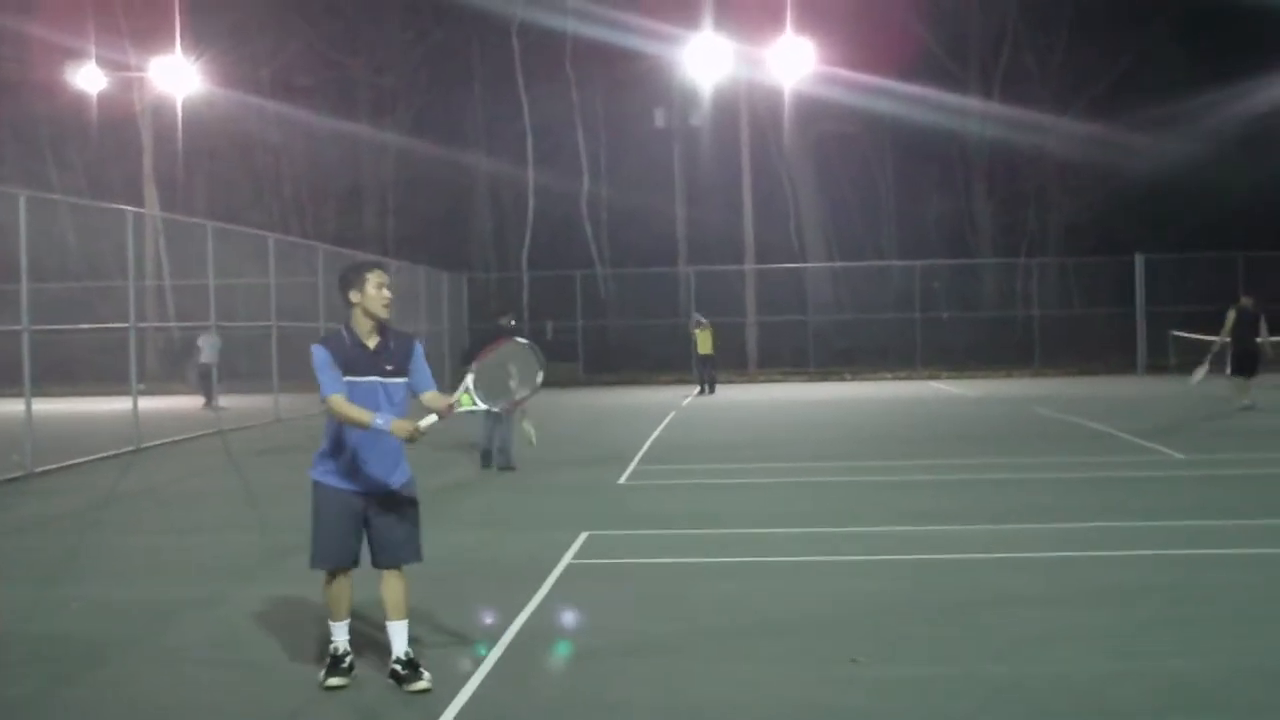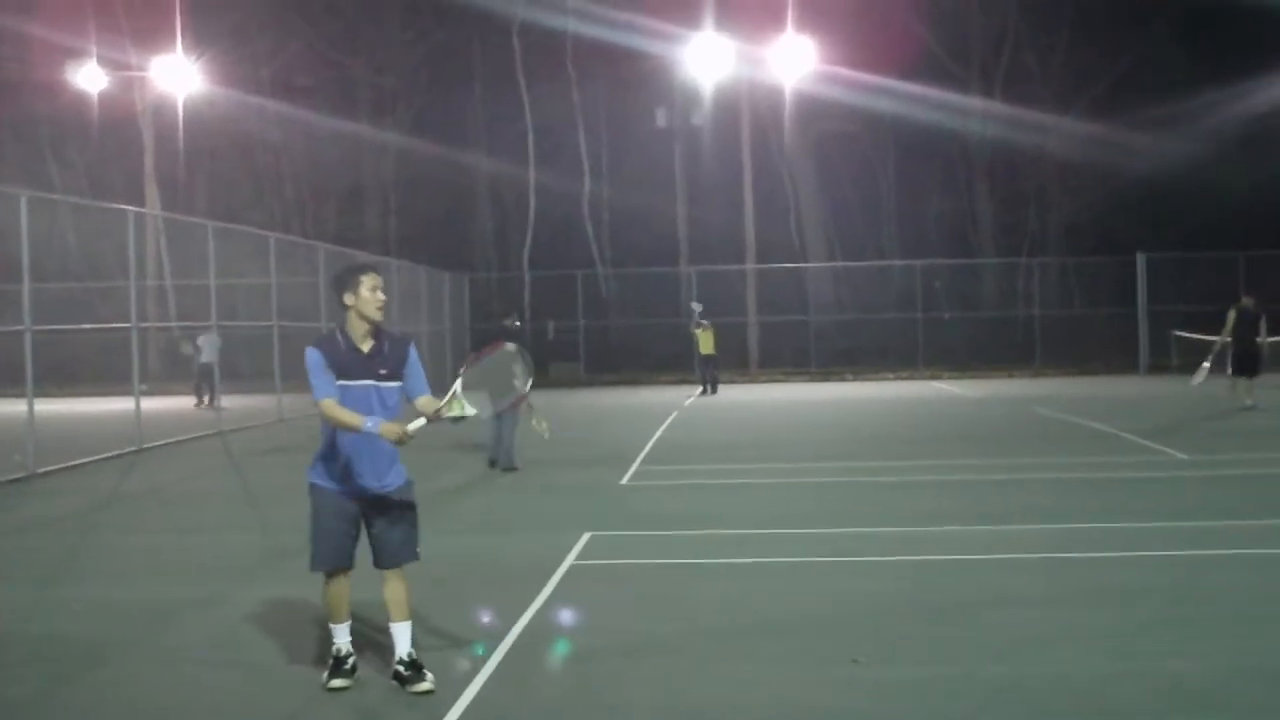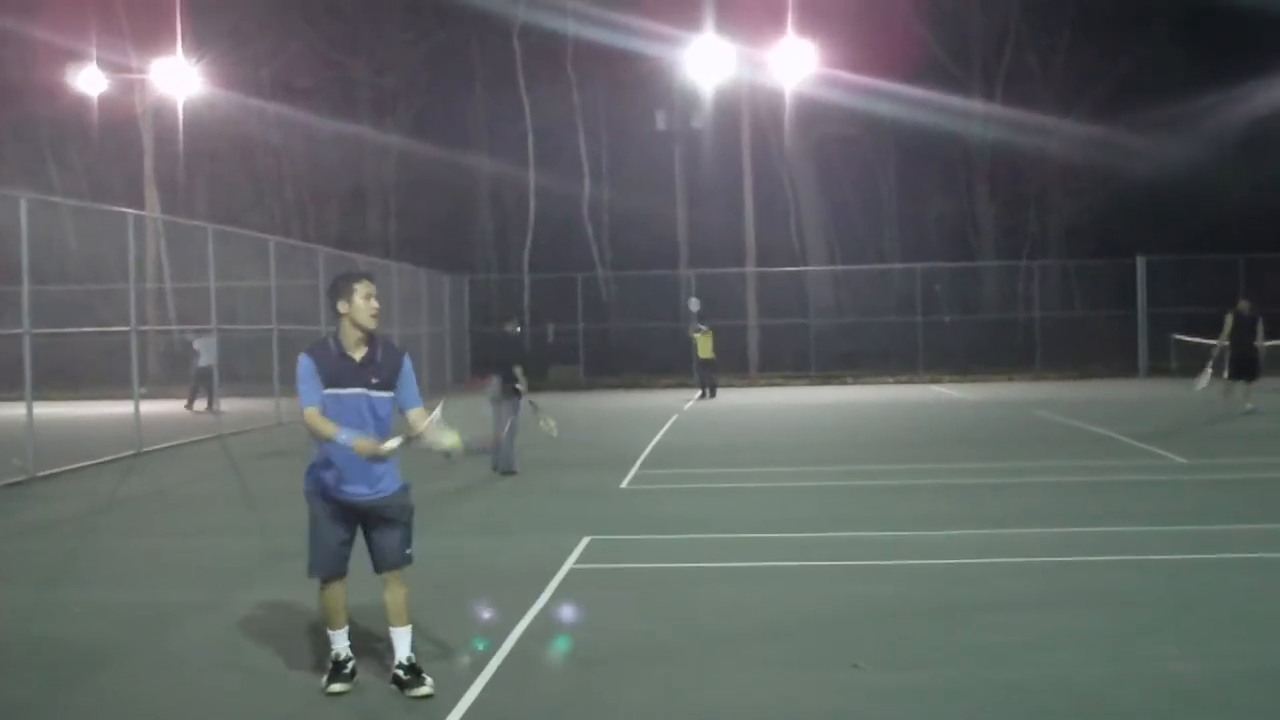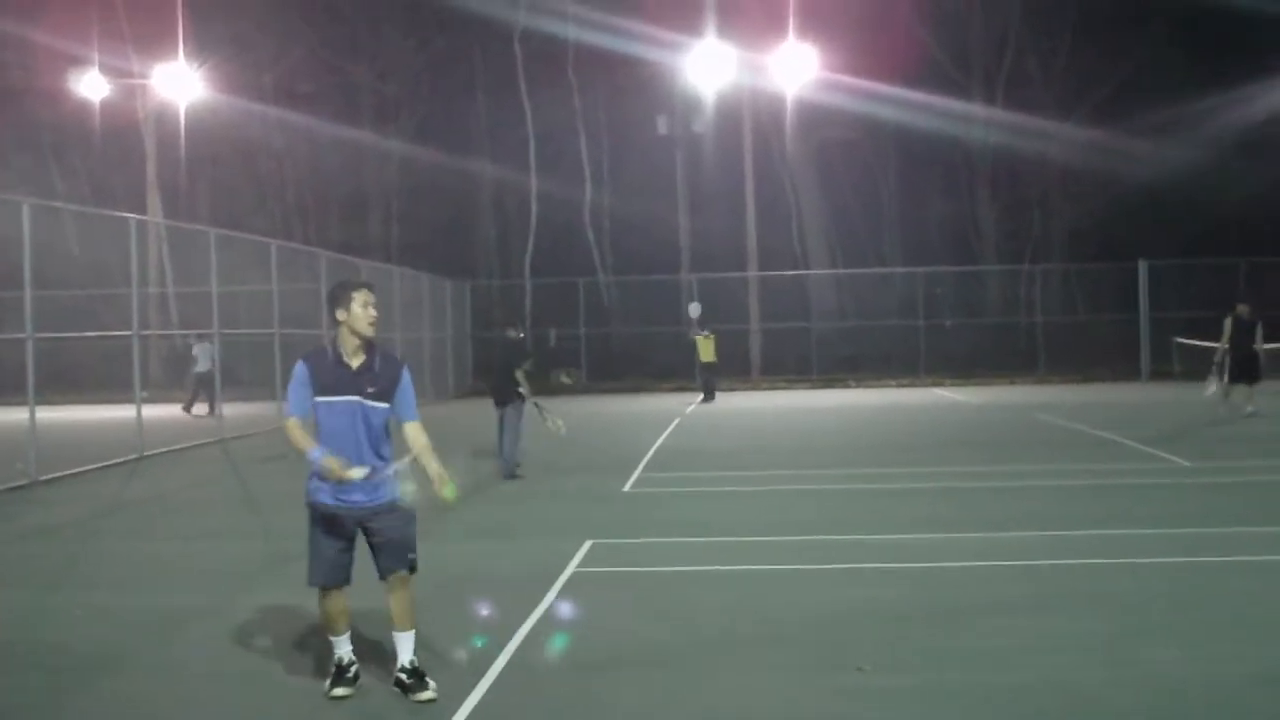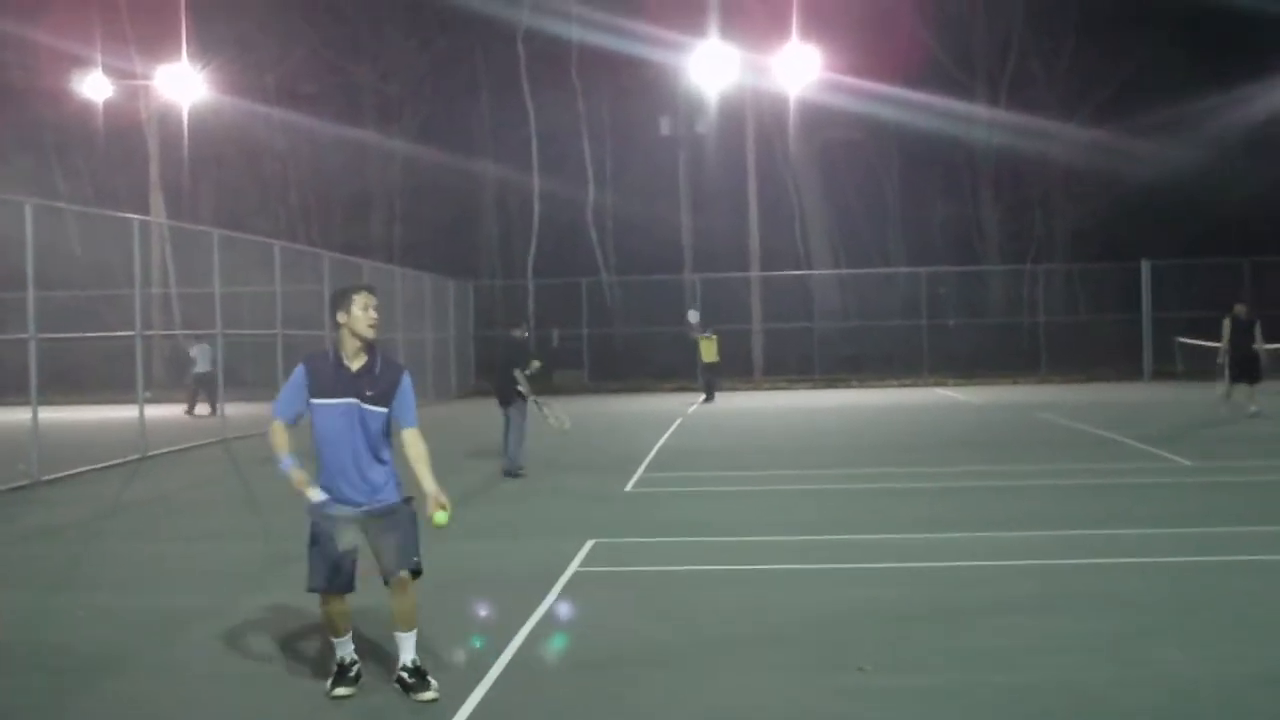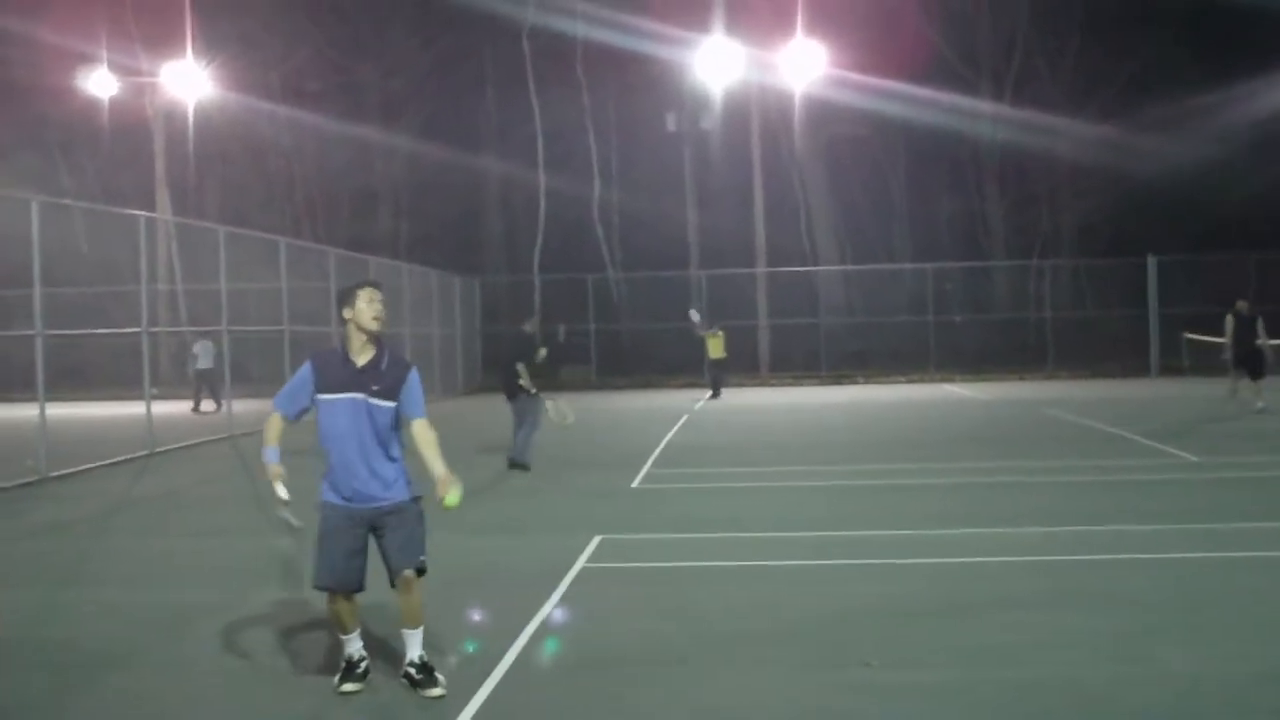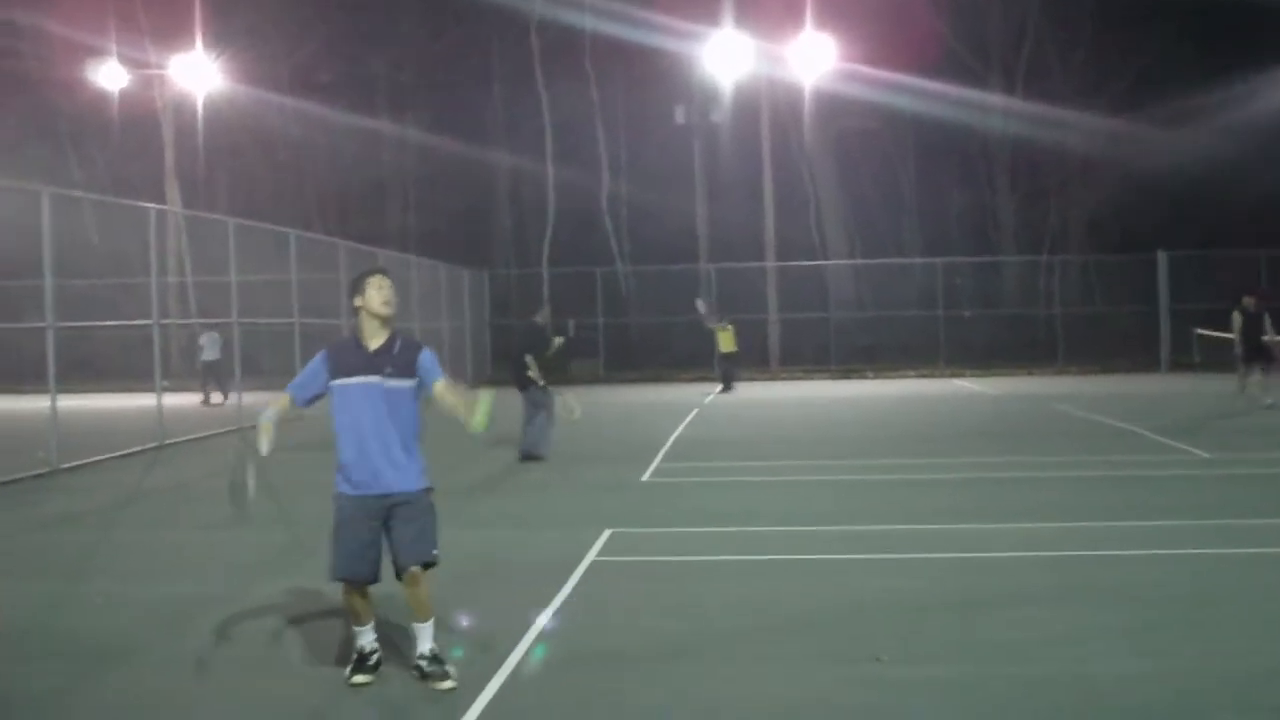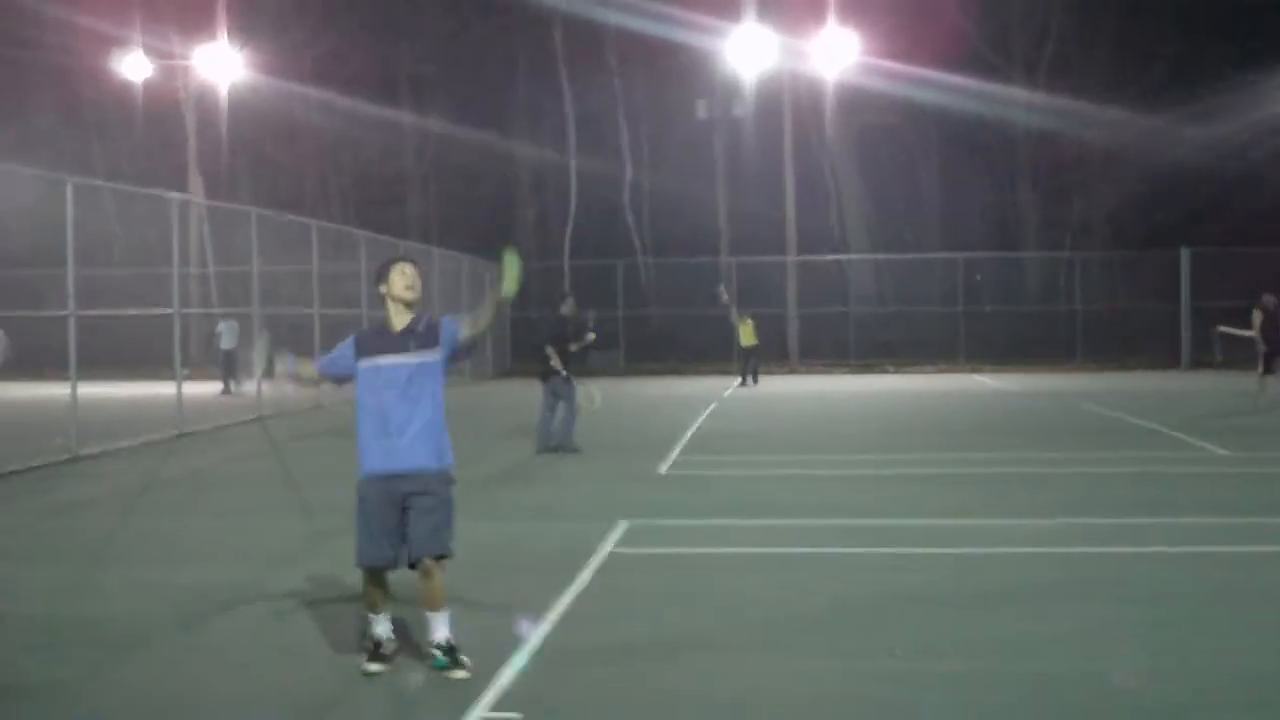
dt=0.1s
person 1, frame 1
left shoulder: (407, 346)
right shoulder: (327, 349)
left elbow: (428, 396)
right elbow: (337, 406)
left wrist: (453, 404)
right wrist: (386, 422)
left hip: (392, 479)
right hip: (338, 480)
left knee: (393, 565)
right knee: (337, 567)
left ankle: (400, 656)
right ankle: (340, 650)
person 1, frame 2
left shoulder: (401, 350)
right shoulder: (321, 352)
left elbow: (423, 400)
right elbow: (330, 409)
right wrist: (376, 427)
left hip: (389, 482)
right hip: (335, 482)
left knee: (395, 567)
right knee: (335, 569)
left ankle: (404, 657)
right ankle: (342, 651)
person 1, frame 3
left shoulder: (395, 359)
right shoulder: (313, 359)
left elbow: (414, 413)
right elbow: (312, 418)
right wrist: (352, 440)
left hip: (384, 488)
right hip: (330, 490)
left knee: (394, 571)
right knee: (331, 575)
left ankle: (403, 661)
right ankle: (341, 656)
person 1, frame 4
left shoulder: (394, 371)
right shoulder: (311, 368)
left elbow: (411, 427)
right elbow: (294, 425)
left wrist: (436, 470)
right wrist: (322, 459)
left hip: (383, 496)
right hip: (330, 500)
left knee: (399, 576)
right knee: (329, 586)
left ankle: (406, 666)
right ankle: (344, 661)
person 1, frame 5
left shoulder: (394, 375)
right shoulder: (310, 370)
left elbow: (409, 435)
right elbow: (278, 424)
left wrist: (430, 487)
right wrist: (289, 466)
left hip: (386, 498)
right hip: (331, 503)
left knee: (401, 577)
right knee: (331, 591)
left ankle: (408, 664)
right ankle: (346, 661)
person 1, frame 6
left shoulder: (401, 372)
right shoulder: (318, 369)
left elbow: (419, 427)
right elbow: (278, 414)
left wrist: (440, 472)
right wrist: (271, 456)
left hip: (395, 497)
right hip: (341, 501)
left knee: (408, 576)
right knee: (337, 588)
left ankle: (415, 660)
right ankle: (355, 656)
person 1, frame 7
left shoulder: (415, 354)
right shoulder: (333, 358)
left elbow: (441, 390)
right elbow: (292, 398)
left wrist: (463, 402)
right wrist: (268, 418)
left hip: (408, 487)
right hip: (355, 491)
left knee: (415, 570)
right knee: (353, 580)
left ankle: (426, 652)
right ankle: (367, 648)
person 1, frame 8
left shoulder: (438, 334)
right shoulder: (360, 344)
left elbow: (473, 326)
right elbow: (316, 371)
left wrist: (494, 302)
right wrist: (288, 366)
left hip: (428, 472)
right hip: (376, 474)
left knee: (429, 562)
right knee: (373, 567)
left ankle: (441, 642)
right ankle: (382, 635)
person 2, frame 1
left shoulder: (485, 336)
right shoulder: (510, 335)
left elbow: (468, 359)
left knee: (489, 420)
right knee: (505, 422)
left ankle: (486, 448)
right ankle: (504, 461)
person 2, frame 2
left shoulder: (494, 337)
right shoulder: (514, 335)
left knee: (497, 421)
right knee: (509, 423)
left ankle: (494, 456)
right ankle: (506, 461)
person 2, frame 3
left shoulder: (498, 341)
right shoulder: (514, 340)
left elbow: (496, 364)
right elbow: (516, 363)
right wrist: (522, 381)
left hip: (497, 388)
right hip: (510, 388)
left knee: (499, 424)
right knee: (508, 426)
left ankle: (498, 460)
right ankle: (505, 465)
person 2, frame 4
left shoulder: (502, 345)
right shoulder: (516, 345)
right elbow: (516, 368)
left wrist: (523, 368)
right wrist: (525, 386)
left hip: (498, 392)
right hip: (512, 393)
left knee: (504, 429)
right knee: (512, 431)
left ankle: (507, 463)
right ankle: (508, 469)
person 2, frame 5
left shoulder: (506, 344)
right shoulder: (519, 344)
right elbow: (515, 367)
left wrist: (530, 368)
left hip: (502, 391)
right hip: (514, 392)
left knee: (510, 428)
right knee: (517, 430)
left ankle: (511, 463)
right ankle: (511, 466)
person 2, frame 6
left shoulder: (519, 340)
right shoulder: (526, 339)
right elbow: (519, 362)
left wrist: (539, 356)
right wrist: (526, 380)
left hip: (513, 387)
right hip: (521, 388)
left knee: (520, 422)
right knee: (532, 420)
left ankle: (517, 457)
right ankle: (517, 456)
person 2, frame 7
left shoulder: (529, 330)
right shoulder: (536, 331)
left elbow: (542, 353)
right elbow: (527, 353)
left wrist: (554, 345)
right wrist: (534, 371)
left hip: (524, 379)
right hip: (532, 379)
left knee: (530, 415)
right knee: (547, 410)
left ankle: (526, 451)
right ankle: (533, 448)
person 2, frame 8
left shoulder: (568, 322)
right shoulder: (559, 322)
left elbow: (569, 346)
right elbow: (548, 345)
left wrist: (584, 341)
right wrist: (556, 360)
left hip: (551, 372)
right hip: (556, 372)
left knee: (549, 408)
right knee: (570, 405)
left ankle: (543, 444)
right ankle: (564, 442)
